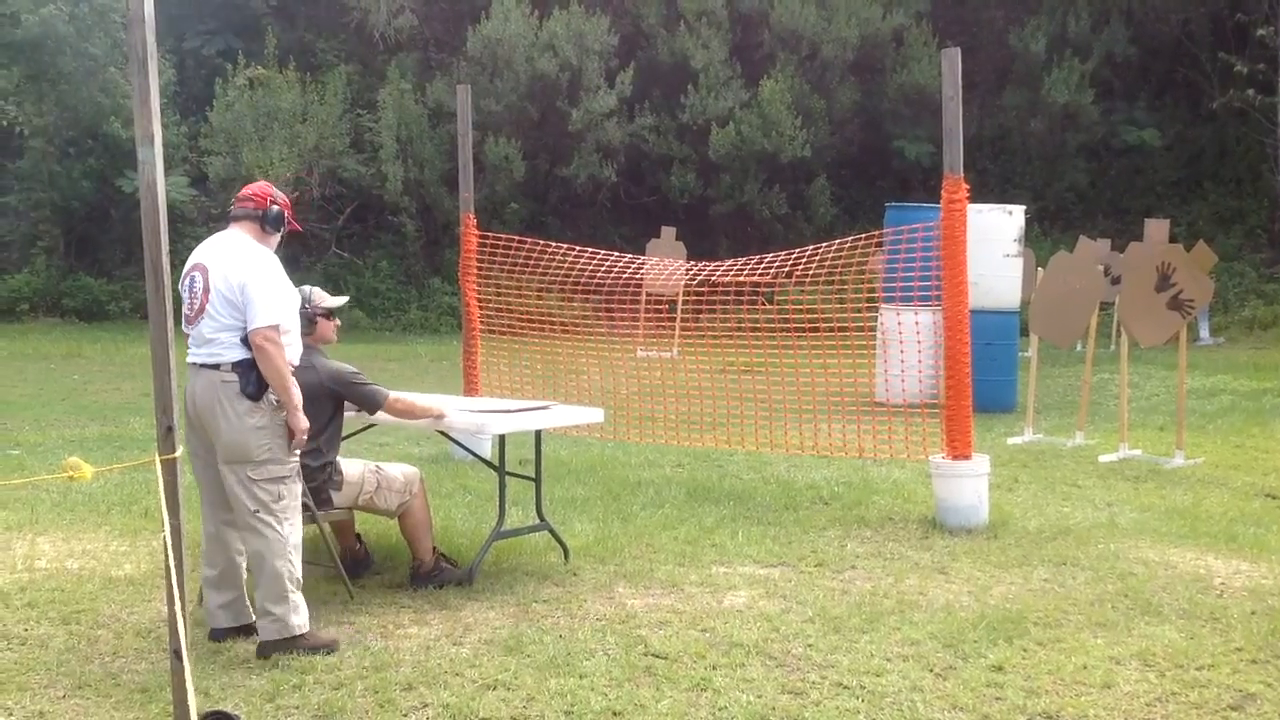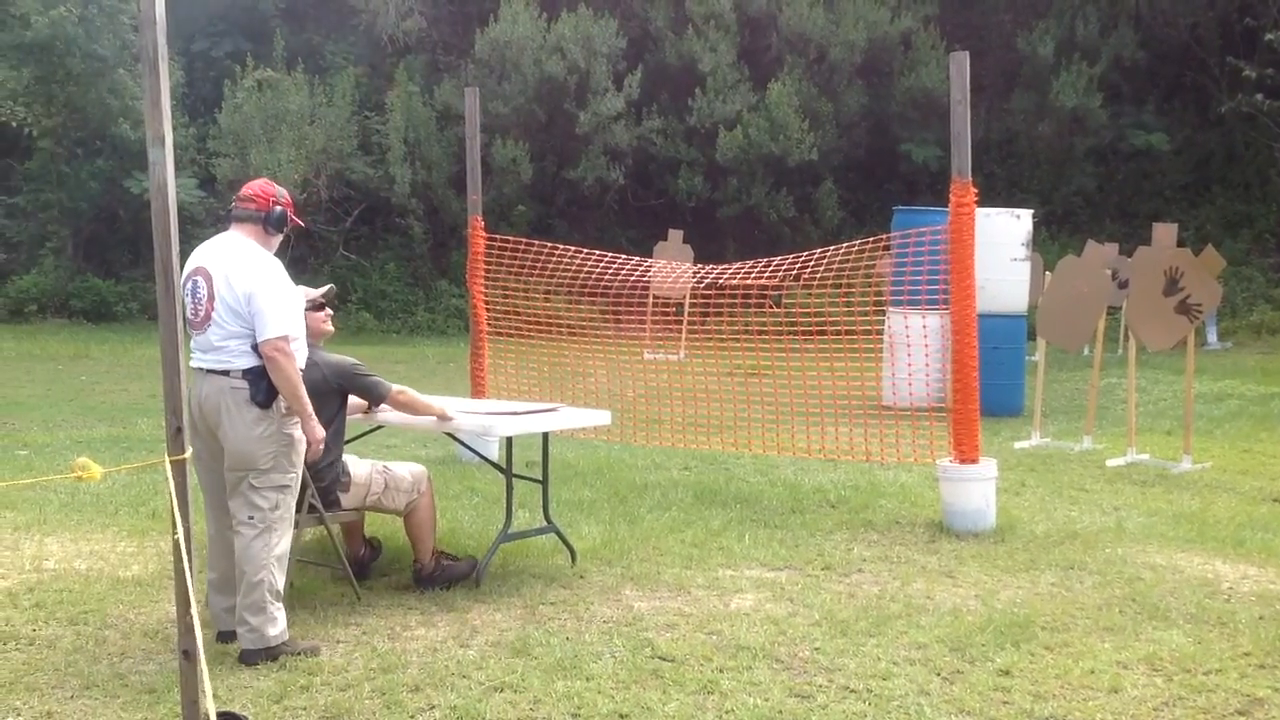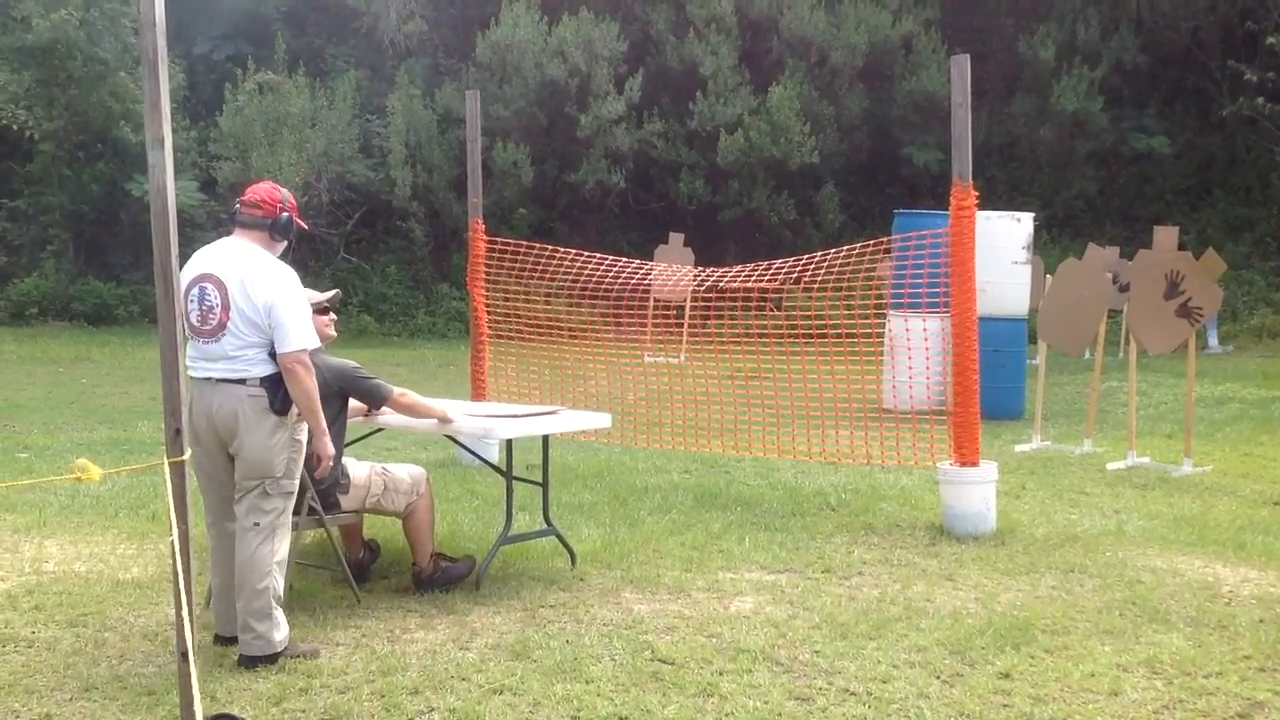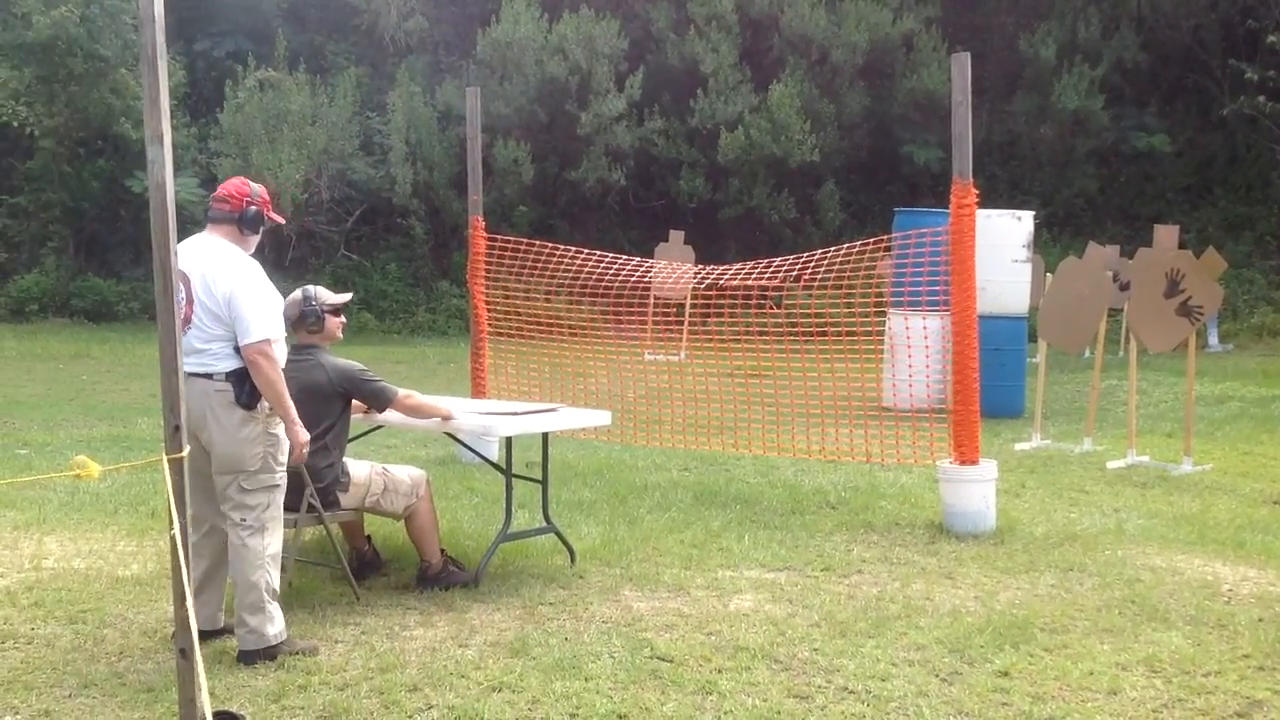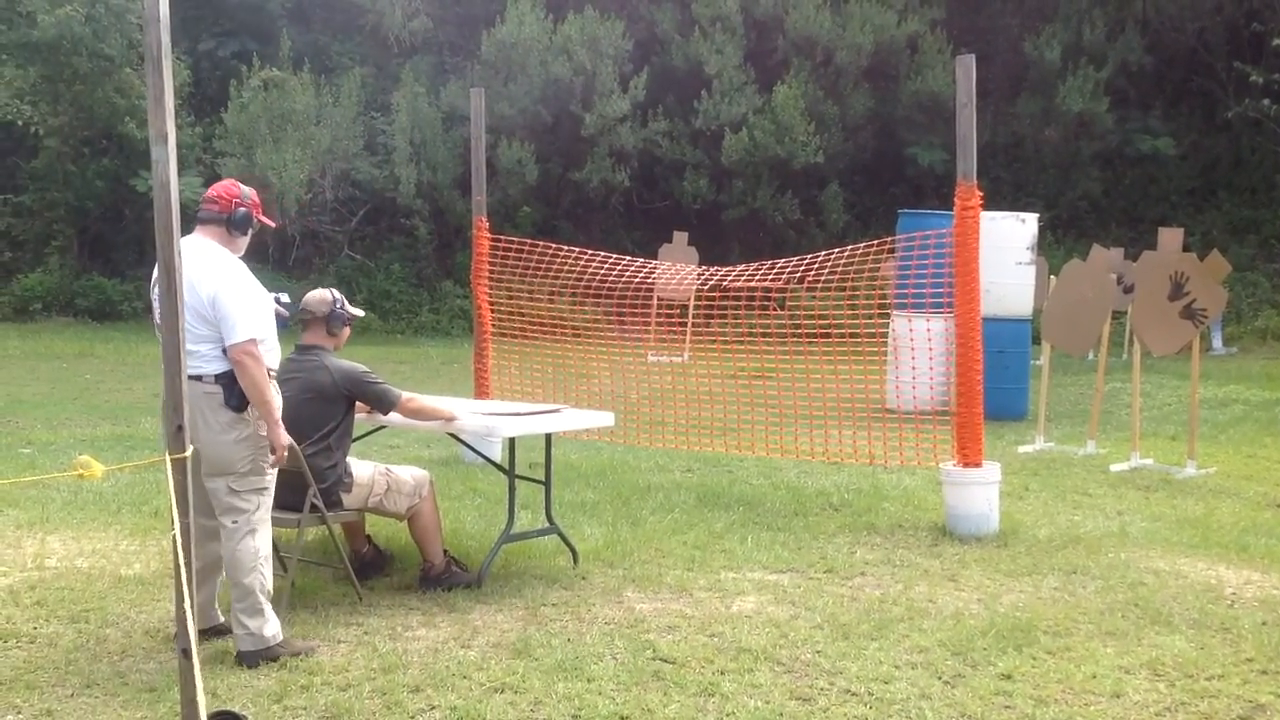
dt=0.5s
person 1, frame 1
left shoulder: (200, 255)
right shoulder: (257, 260)
right elbow: (264, 340)
right wrist: (293, 408)
left hip: (198, 385)
right hip: (243, 392)
left knee: (222, 512)
right knee: (271, 512)
left ankle: (226, 617)
right ankle: (283, 628)
person 1, frame 2
left shoulder: (201, 257)
right shoulder: (261, 266)
right elbow: (275, 351)
right wrist: (307, 418)
left hip: (204, 389)
right hip: (251, 399)
left knee: (225, 515)
right knee: (262, 521)
left ankle: (229, 619)
right ankle: (261, 637)
person 1, frame 3
left shoulder: (197, 262)
right shoulder: (274, 276)
right elbow: (294, 363)
right wrist: (320, 433)
left hip: (202, 397)
right hip: (258, 405)
left knee: (225, 521)
right knee: (262, 526)
left ankle: (233, 622)
right ankle: (262, 642)
person 1, frame 4
left shoulder: (179, 256)
right shoulder: (240, 269)
right elbow: (259, 356)
right wrist: (292, 422)
left hip: (188, 392)
right hip: (235, 402)
left knee: (203, 516)
right knee: (253, 522)
left ankle: (200, 620)
right ankle: (261, 637)
person 1, frame 5
left shoulder: (172, 258)
right shoulder: (226, 271)
right elbow: (245, 355)
left wrist: (257, 313)
right wrist: (274, 423)
left hip: (184, 395)
right hip: (227, 403)
left knee: (199, 515)
right knee: (244, 521)
left ankle: (199, 618)
right ankle: (258, 638)
person 2, frame 1
right shoulder: (331, 372)
right elbow: (396, 405)
left wrist: (357, 401)
right wrist: (436, 411)
right hip: (314, 483)
left knee: (342, 467)
right knee: (409, 480)
left ankle: (353, 556)
right ankle: (427, 567)
person 2, frame 2
right shoulder: (335, 366)
right elbow: (399, 397)
left wrist: (366, 403)
right wrist: (439, 411)
right hip: (320, 486)
left knee: (352, 464)
right knee: (416, 478)
left ankle: (358, 556)
right ankle: (428, 568)
person 2, frame 3
right shoulder: (336, 369)
right elbow: (400, 399)
left wrist: (364, 407)
right wrist: (441, 413)
right hip: (320, 489)
left knee: (351, 466)
right knee: (416, 480)
left ankle: (358, 558)
right ankle: (427, 570)
person 2, frame 4
left shoulder: (282, 367)
right shoulder: (339, 370)
right elbow: (405, 401)
left wrist: (365, 404)
right wrist: (446, 412)
left hip: (283, 485)
right hip: (319, 488)
left knee: (350, 469)
right knee: (415, 482)
left ankle: (362, 557)
right ankle: (435, 569)
person 2, frame 5
left shoulder: (283, 368)
right shoulder: (343, 372)
right elbow: (408, 405)
left wrist: (362, 405)
right wrist: (449, 413)
left hip: (282, 487)
right hip: (321, 488)
left knee: (351, 466)
right knee: (418, 482)
left ankle: (363, 556)
right ankle: (437, 570)
